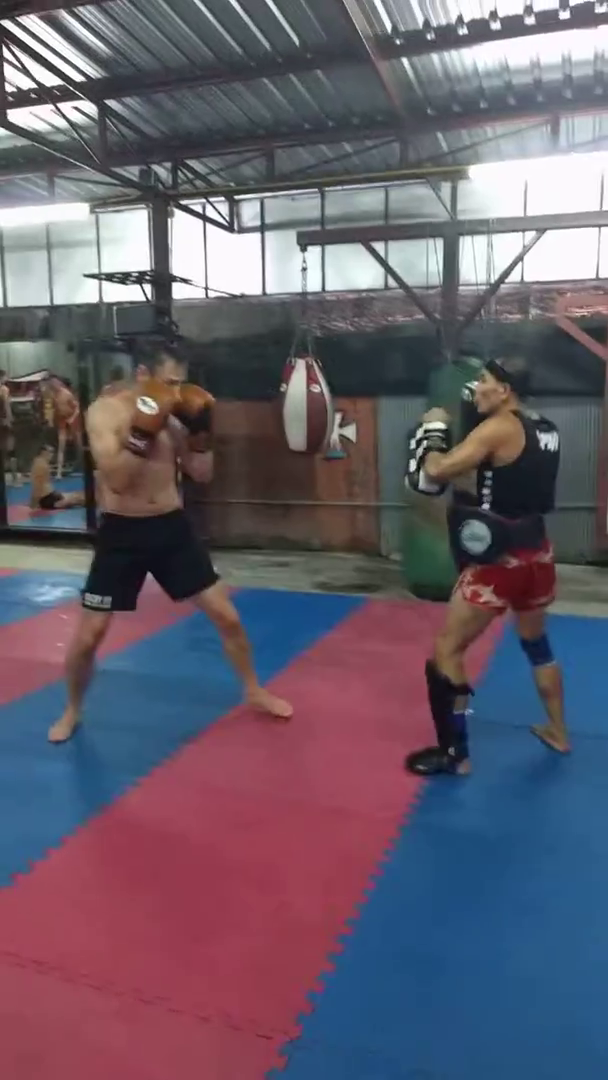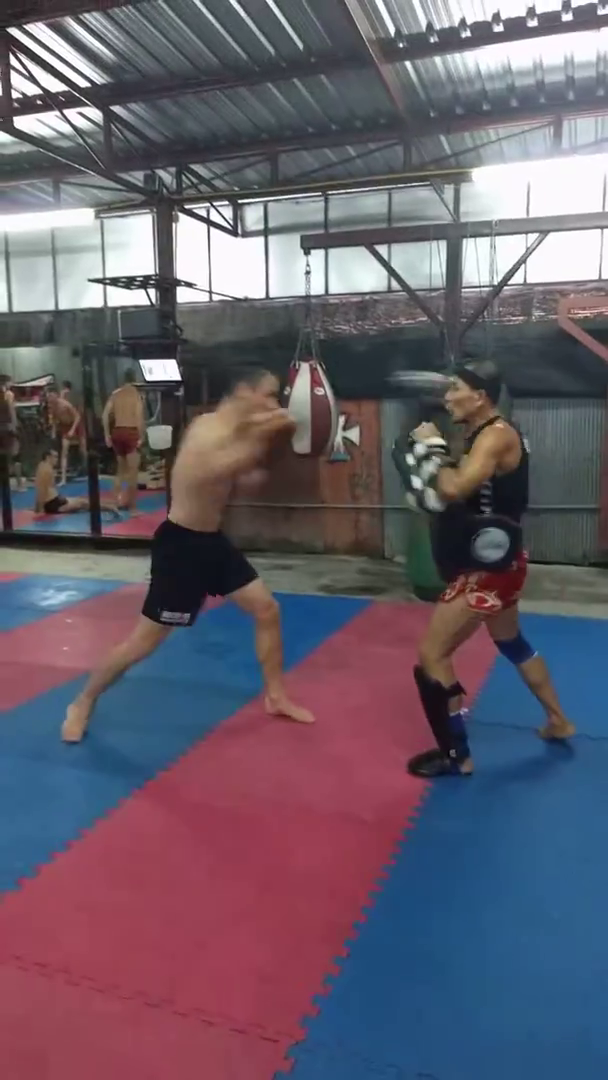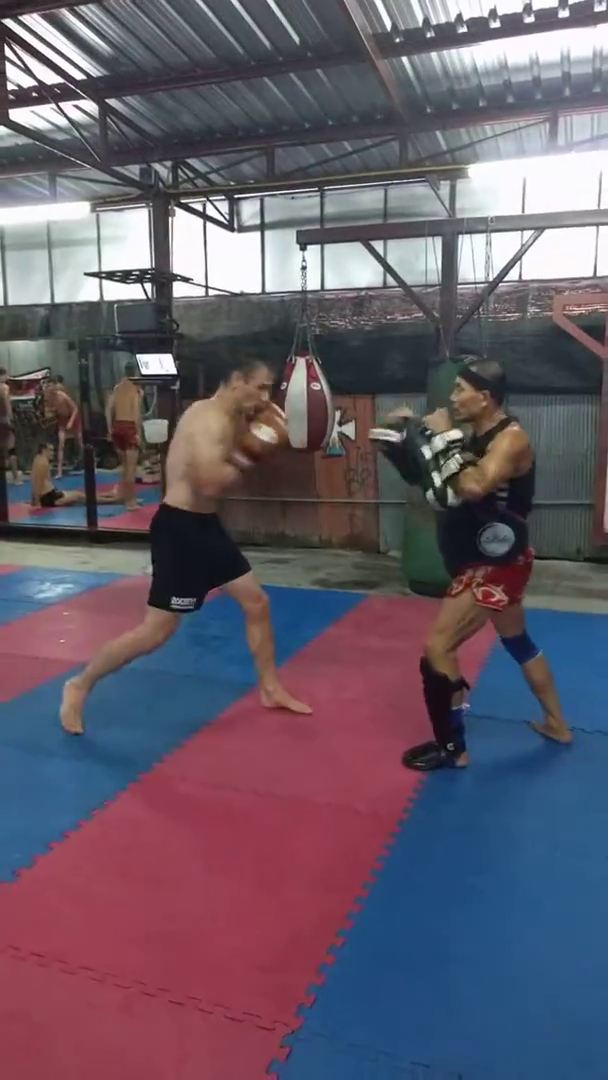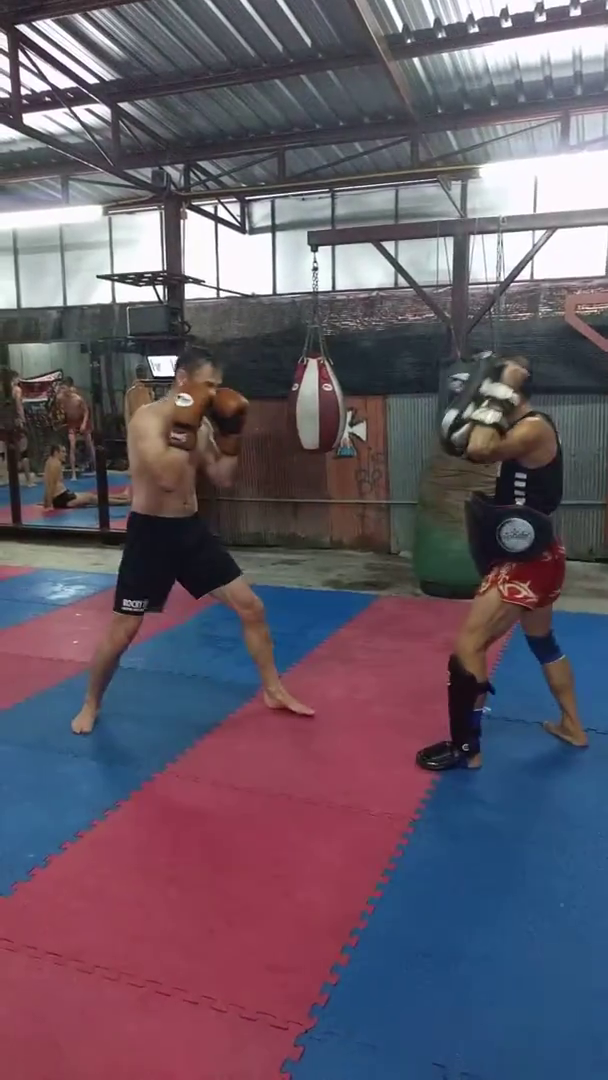
dt=0.3s
person 1, frame 1
left shoulder: (498, 428)
right shoulder: (544, 429)
left elbow: (436, 471)
left wrist: (433, 427)
left hip: (498, 560)
right hip: (536, 554)
left knee: (445, 651)
right knee: (537, 645)
left ankle: (454, 753)
right ankle: (557, 731)
person 1, frame 2
left shoulder: (495, 436)
right shoulder: (485, 432)
left elbow: (452, 489)
left wrist: (428, 444)
left hip: (485, 565)
right hip: (497, 560)
left knee: (432, 656)
right knee: (512, 643)
left ankle: (456, 754)
right ankle: (558, 720)
person 1, frame 3
left shoulder: (511, 438)
right shoulder: (482, 435)
left elbow: (473, 488)
right elbow: (442, 476)
left wrist: (447, 437)
left hip: (495, 562)
right hip: (499, 558)
left knee: (437, 647)
right knee: (518, 641)
left ankle: (451, 748)
right ankle: (556, 724)
person 1, frame 4
left shoulder: (534, 428)
right shoulder: (519, 425)
left elbow: (481, 449)
right elbow: (461, 440)
left wrist: (498, 391)
right wrist: (483, 391)
left hip: (525, 559)
right hip: (536, 554)
left knee: (468, 646)
right knee: (543, 642)
left ankle: (466, 748)
right ankle: (572, 726)
person 2, frame 1
left shoulder: (175, 413)
right shoulder: (104, 412)
left elbow: (201, 474)
right elbow: (116, 480)
left wrist: (199, 430)
right wrist: (143, 433)
left hip: (172, 527)
right hip: (121, 532)
left knee: (227, 616)
right knee: (89, 634)
left ankle: (255, 690)
right ankle: (72, 711)
person 2, frame 2
left shoulder: (240, 430)
right shoulder: (213, 428)
left elbow: (245, 481)
right elbow: (210, 473)
left wrist: (262, 449)
right wrist: (258, 439)
left hip: (211, 540)
right hip: (180, 542)
left knee: (268, 609)
right knee: (145, 640)
left ankle: (275, 696)
right ankle: (82, 705)
person 2, frame 3
left shoulder: (226, 415)
right shoulder: (209, 417)
left elbow: (219, 477)
right elbow: (210, 485)
right wrist: (247, 456)
left hip: (205, 524)
right hip: (177, 527)
left knee: (257, 601)
right knee: (158, 631)
left ankle: (270, 689)
right ankle: (79, 686)
person 2, frame 4
left shoulder: (200, 422)
right shoulder: (147, 418)
left elbow: (223, 479)
right elbow: (167, 479)
left wrist: (231, 434)
right wrist: (184, 427)
left hip: (192, 529)
right hip: (150, 533)
left knee: (251, 606)
right knee: (122, 633)
left ankle: (273, 690)
right ankle: (91, 704)
